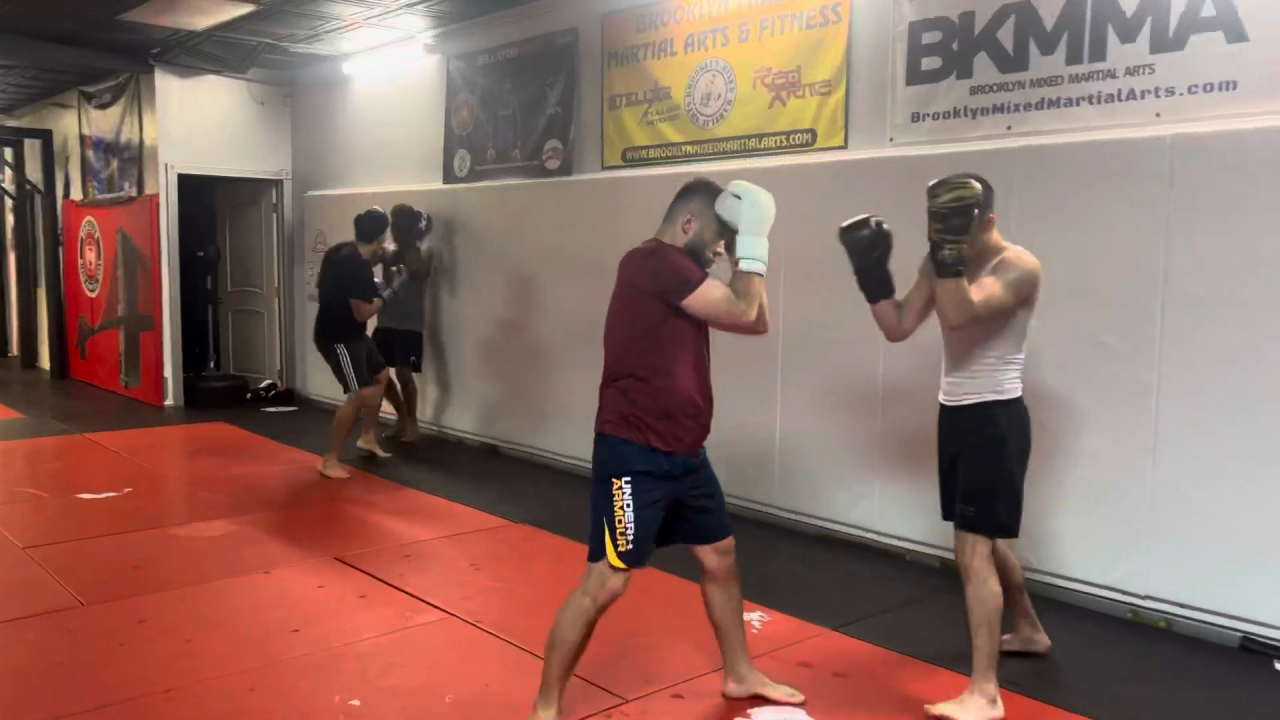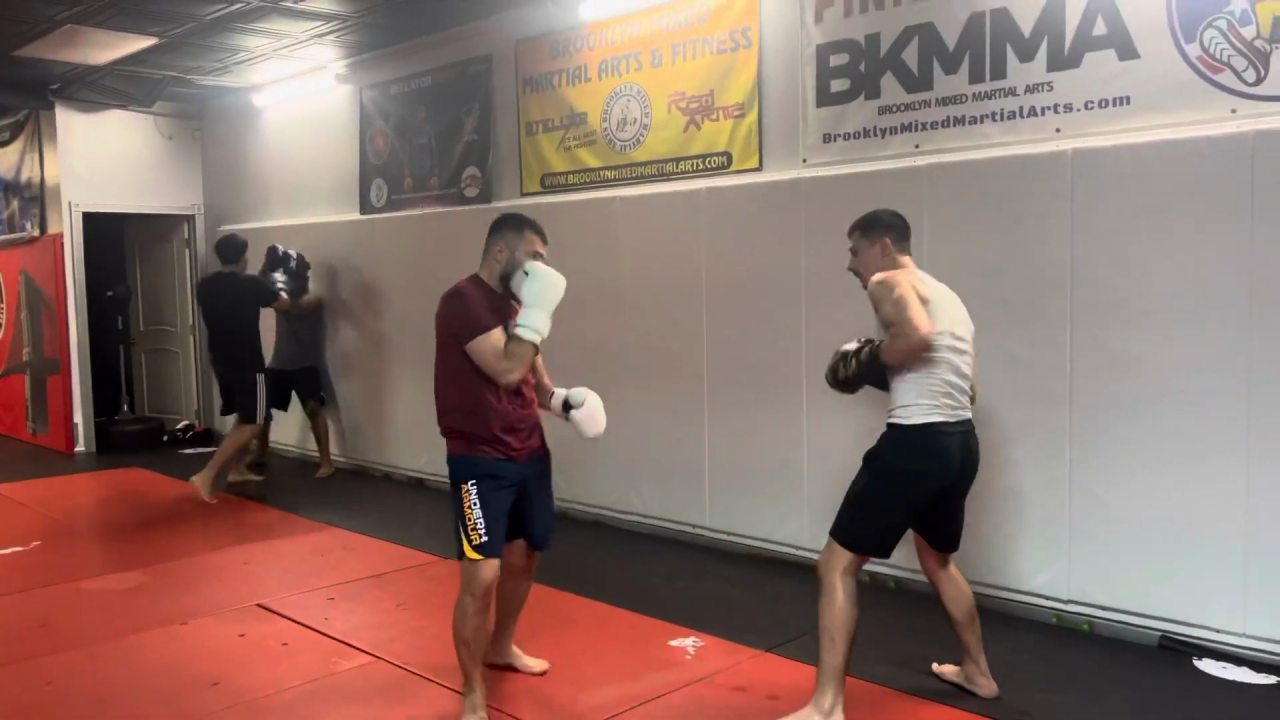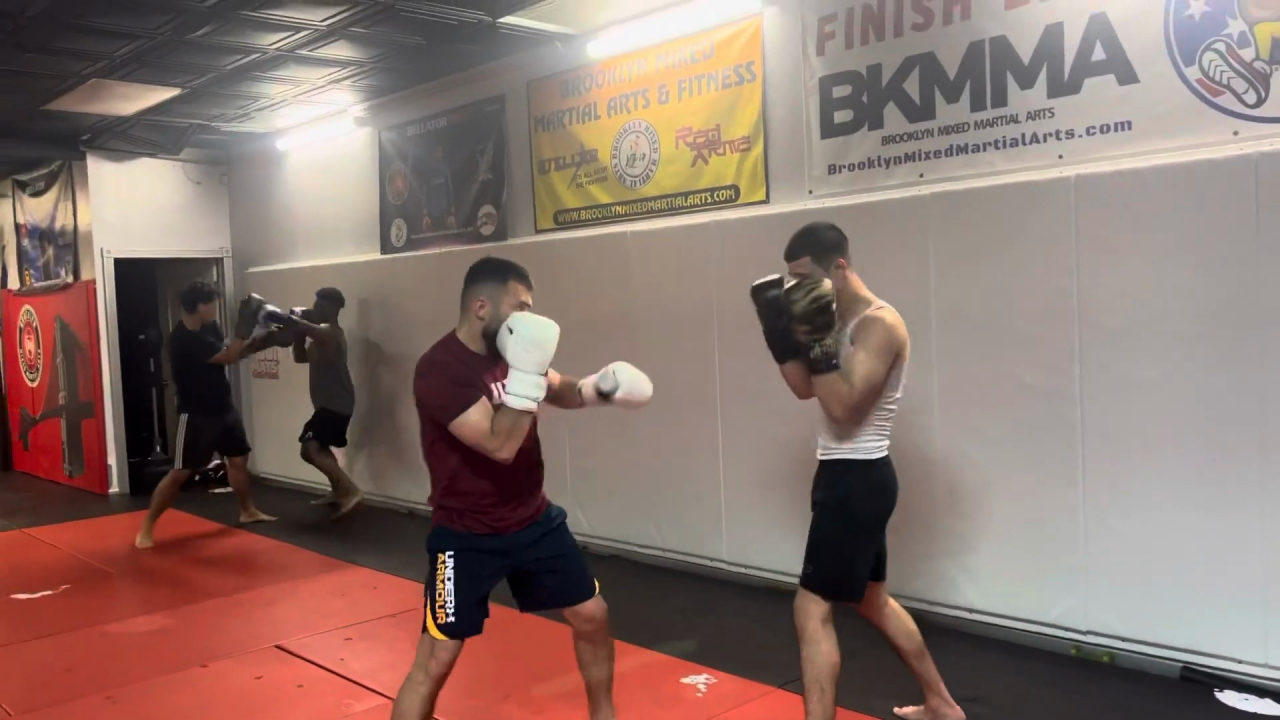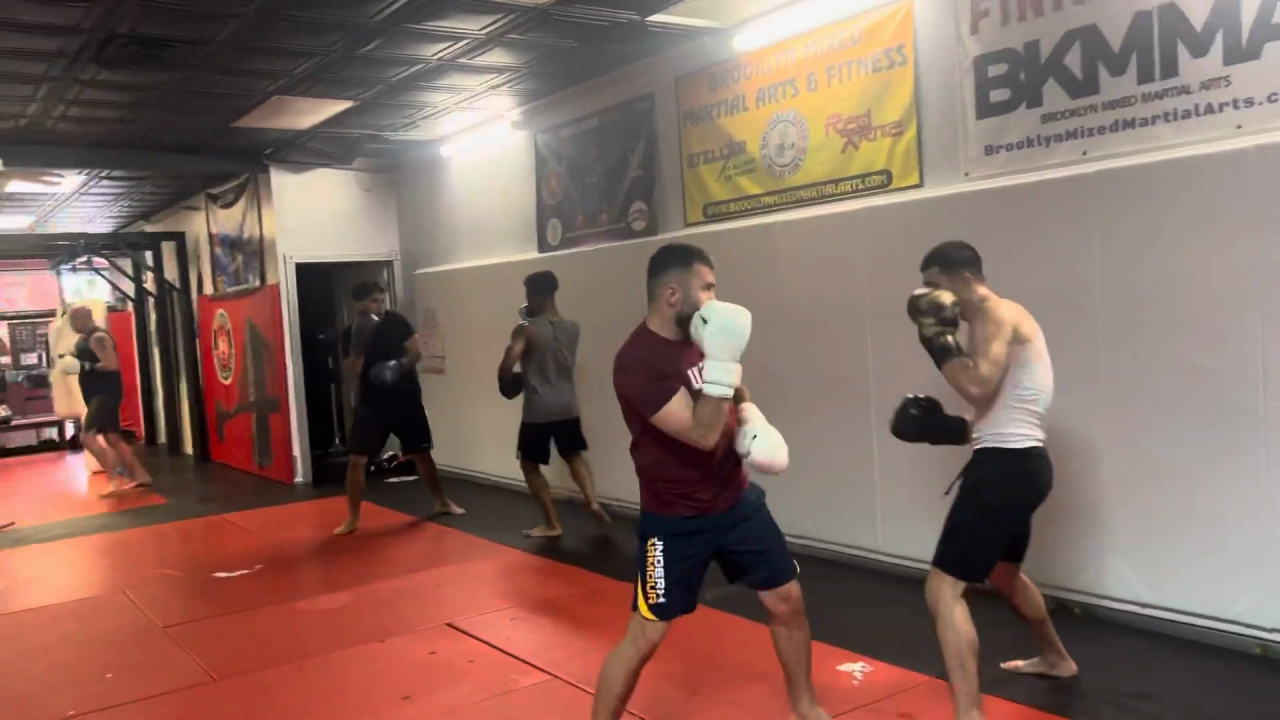
dt=1s
person 1, frame 1
left shoulder: (1019, 267)
right shoulder: (939, 263)
left elbow: (958, 315)
right elbow: (897, 328)
left wrist: (951, 246)
right wrist: (871, 269)
left hip: (995, 421)
right hip: (954, 416)
left knee: (973, 551)
right knee: (984, 539)
right ankle: (1029, 630)
person 1, frame 2
left shoulder: (889, 284)
right shoulder: (948, 299)
left elbow: (916, 335)
left wrist: (869, 363)
left hip: (914, 445)
right hip: (960, 443)
left knee: (837, 563)
right knee: (938, 559)
right ankle: (977, 671)
person 1, frame 3
left shoulder: (878, 325)
right shoulder: (839, 318)
left elbow: (841, 407)
right elbow: (803, 387)
left wrist: (814, 339)
right wrist: (781, 331)
left hip: (855, 482)
right hip: (849, 478)
left knee: (811, 611)
right knee: (872, 600)
person 1, frame 4
left shoulder: (995, 315)
right shoulder: (999, 322)
left elbow: (977, 390)
left wrist: (938, 338)
right wrist: (941, 427)
left hip: (1004, 468)
right hip: (1024, 464)
left knee: (943, 590)
right knee: (1000, 573)
right ankle: (1056, 659)
person 2, frame 1
left shoulder: (677, 271)
right shoulder: (653, 264)
left elbow: (758, 323)
right elbow: (742, 312)
left wrist: (746, 248)
right wrist: (752, 240)
left hip: (683, 451)
right hip: (632, 453)
left knee: (721, 561)
right knee: (603, 583)
left ankle: (740, 675)
person 2, frame 2
left shoulder: (516, 303)
right shoulder: (464, 302)
right elbow: (507, 371)
left wrist: (568, 400)
right wrist: (536, 311)
left hip: (530, 453)
right hip: (481, 461)
left knee: (523, 557)
right knee: (482, 578)
left ankle: (501, 646)
person 2, frame 3
left shoulder: (512, 347)
right shoulder: (438, 371)
left elbow: (563, 393)
right elbow: (500, 445)
left wrist: (602, 385)
right wrist: (526, 371)
left hip: (533, 520)
right hip: (466, 536)
left knee: (592, 617)
right knee: (437, 659)
person 2, frame 4
left shoulder: (705, 331)
right shoulder: (637, 363)
left elbow: (735, 395)
right elbow: (702, 433)
left wrist: (756, 424)
right wrist: (722, 360)
left hip: (735, 502)
right hip: (674, 518)
left knee: (788, 601)
right knee: (645, 636)
person 3, frame 1
left shoulder: (339, 251)
right shoulder: (357, 267)
left elbow: (320, 283)
right elbow: (362, 313)
right wrist: (390, 291)
left hip: (350, 333)
right hip: (337, 338)
left knee: (380, 375)
right knee: (361, 394)
left ankle: (368, 438)
right ankle: (330, 458)
person 3, frame 2
left shoulder: (205, 286)
right shoulder: (252, 284)
right elbow: (285, 304)
right wrist: (277, 285)
left hip: (221, 362)
right hip: (247, 364)
left knee: (245, 417)
right knee: (250, 426)
left ankle: (237, 469)
right ankle: (206, 476)
person 3, frame 3
left shoulder: (208, 328)
right shoulder: (185, 339)
left elbow: (232, 353)
right elbow: (228, 356)
left wrist: (262, 341)
right wrist: (245, 324)
left hip: (223, 407)
right hip: (196, 413)
left knee: (239, 460)
right knee: (181, 473)
left ankle: (248, 511)
right ankle: (147, 528)
person 3, frame 4
left shoulder: (397, 322)
right shoulder: (353, 333)
left elbow: (416, 354)
right elbow: (354, 371)
left wrist: (398, 366)
right wrist: (360, 343)
left hip: (406, 401)
right hip: (371, 406)
left knee: (421, 455)
right knee: (356, 461)
left ankle: (442, 502)
right ankle: (353, 518)
person 4, frame 1
left shoulder: (421, 252)
right shoulder: (391, 253)
left elbow: (419, 271)
left wrist: (415, 241)
left hip: (409, 324)
right hip: (386, 322)
left knee: (403, 373)
left ankle: (411, 424)
right ankle: (404, 421)
person 4, frame 2
left shoulder: (313, 300)
left elbow: (294, 307)
left wrist: (290, 280)
left hip: (306, 364)
right hip: (279, 364)
left knee: (313, 408)
left ankle: (326, 462)
right ankle: (261, 454)
person 4, frame 3
left shoulder: (329, 331)
right shoulder: (323, 332)
left elbow: (307, 326)
right elbow: (300, 357)
left wrist: (291, 320)
right wrist: (298, 333)
left hip: (333, 404)
right hip: (332, 403)
left knee: (309, 449)
right knee: (319, 448)
left ankle: (350, 490)
right ankle: (338, 492)
person 4, frame 4
left shoulder: (526, 329)
right shoulder: (573, 328)
left elbow: (506, 367)
left wrist: (509, 379)
left hip: (538, 410)
right hip: (567, 407)
left knee: (530, 465)
right knee: (575, 456)
left ankle: (551, 524)
right ankle: (593, 503)
